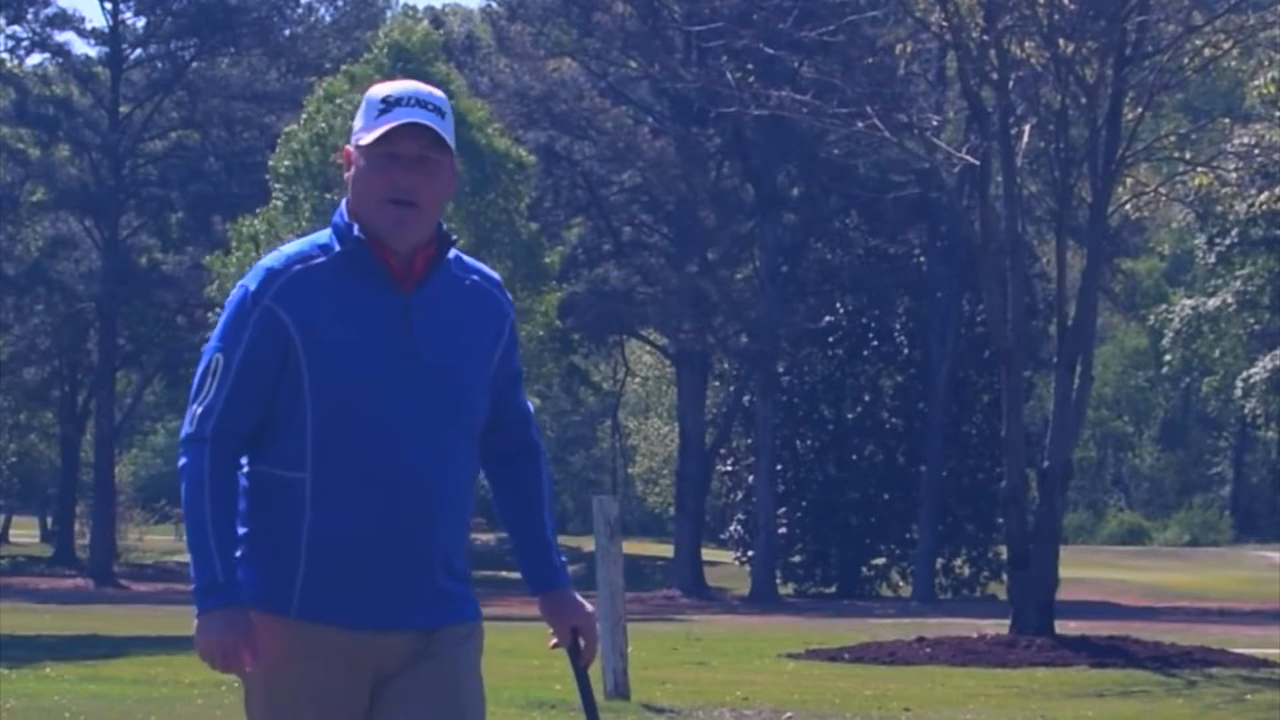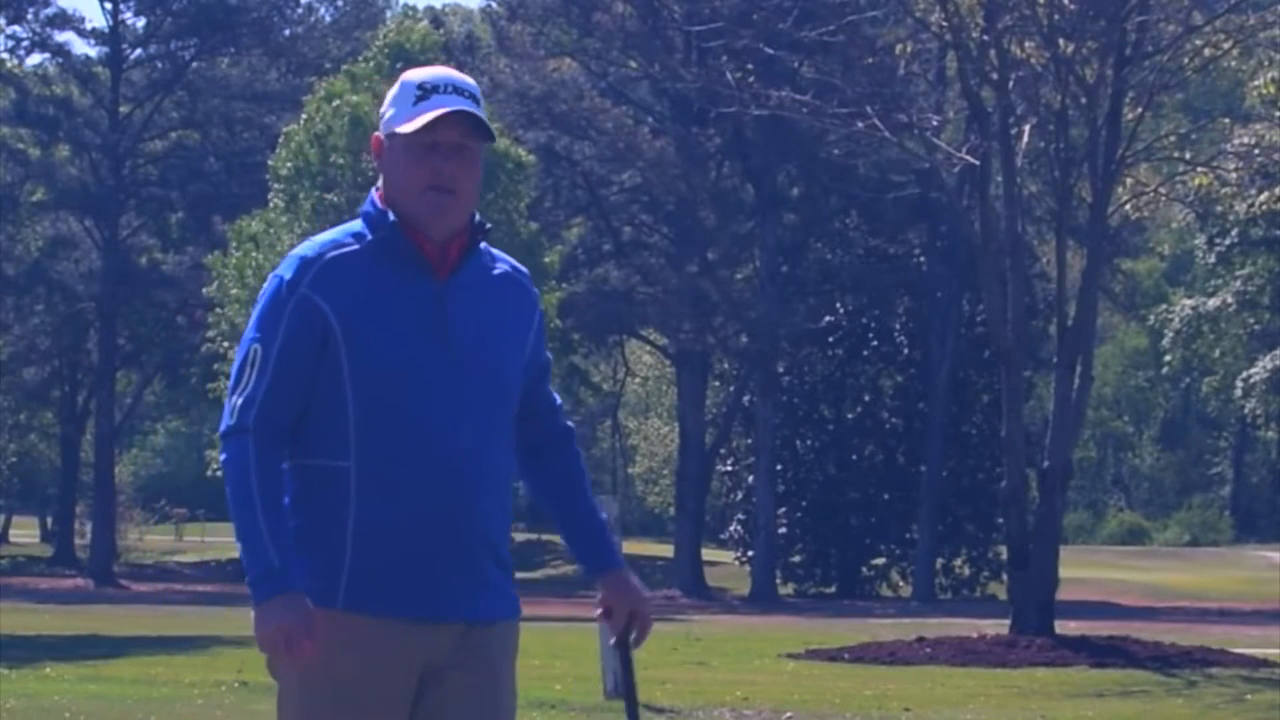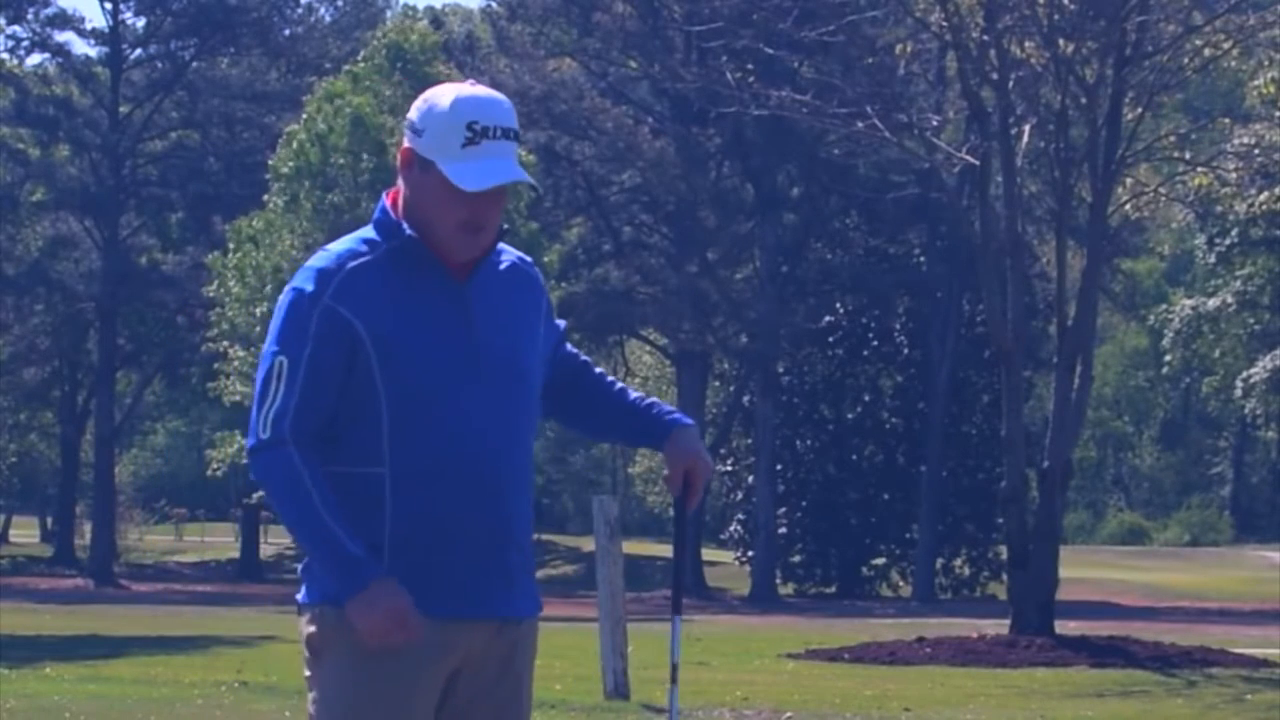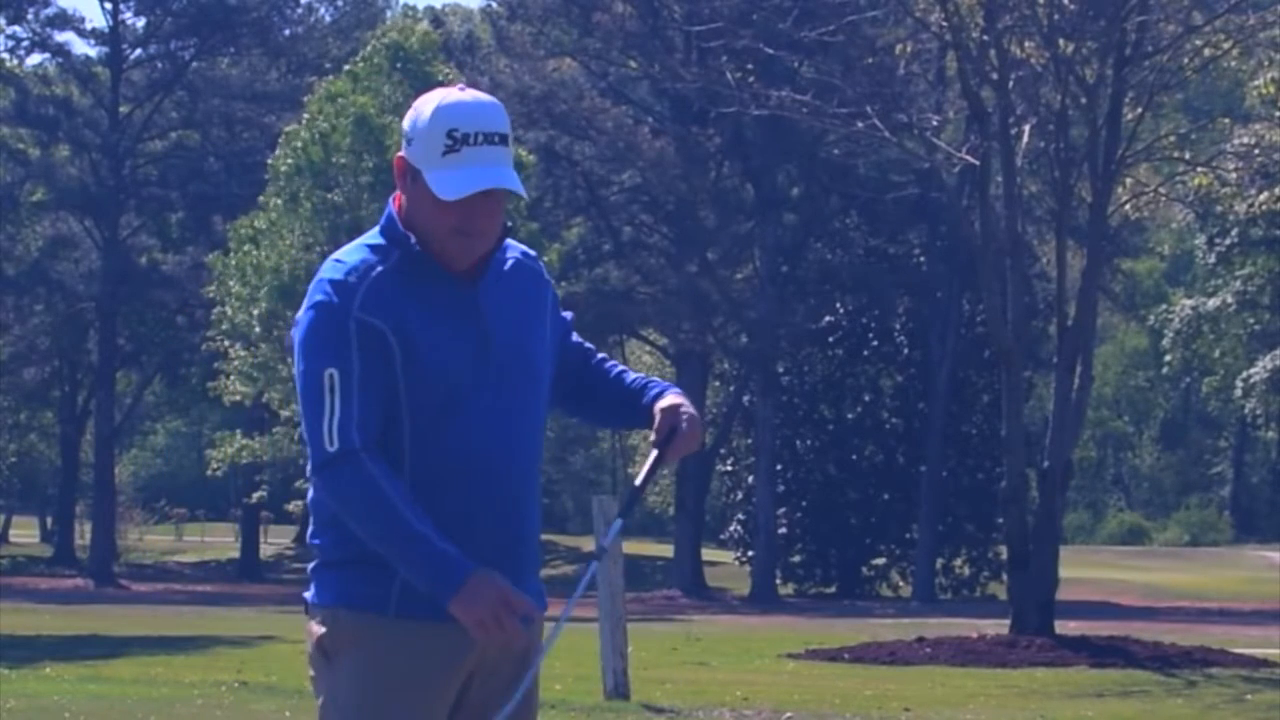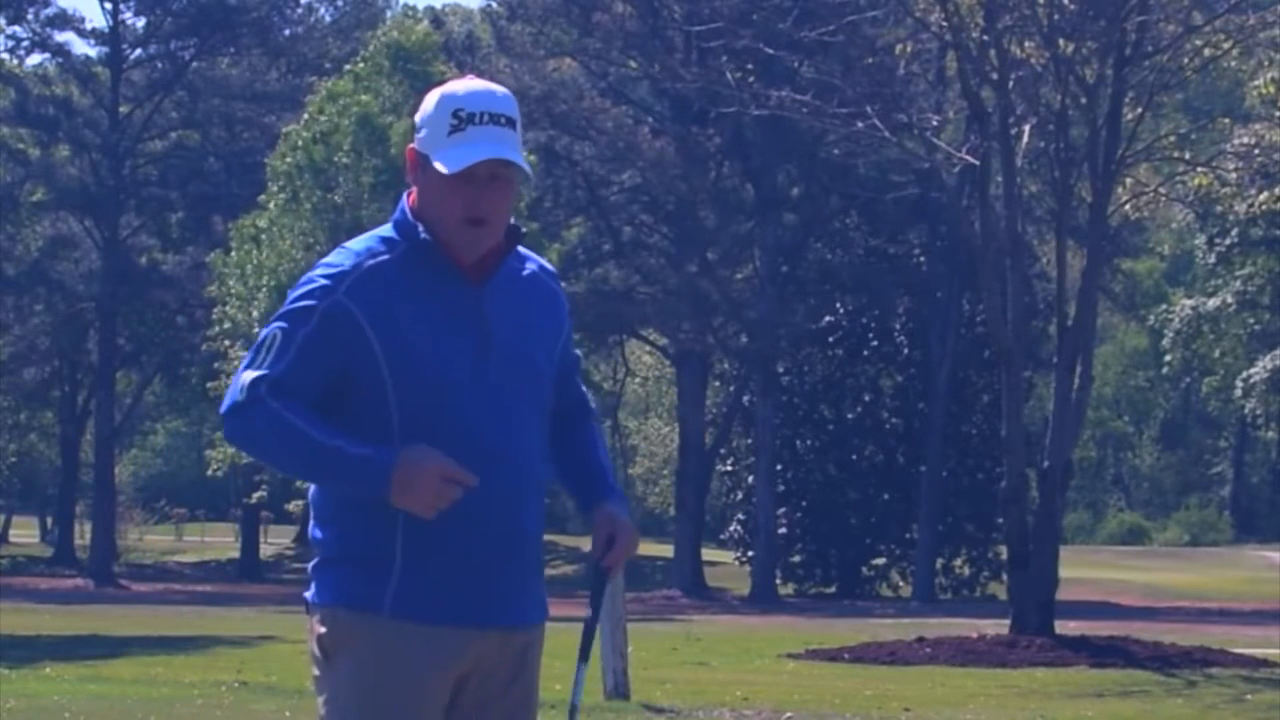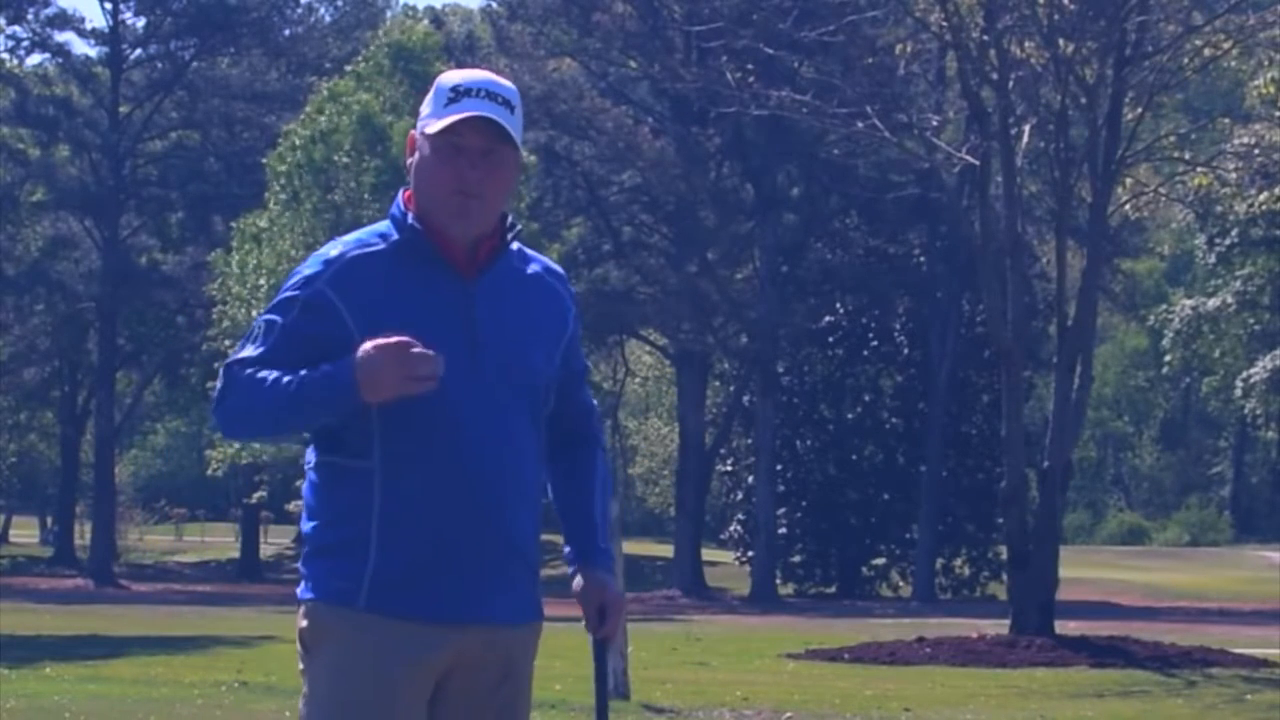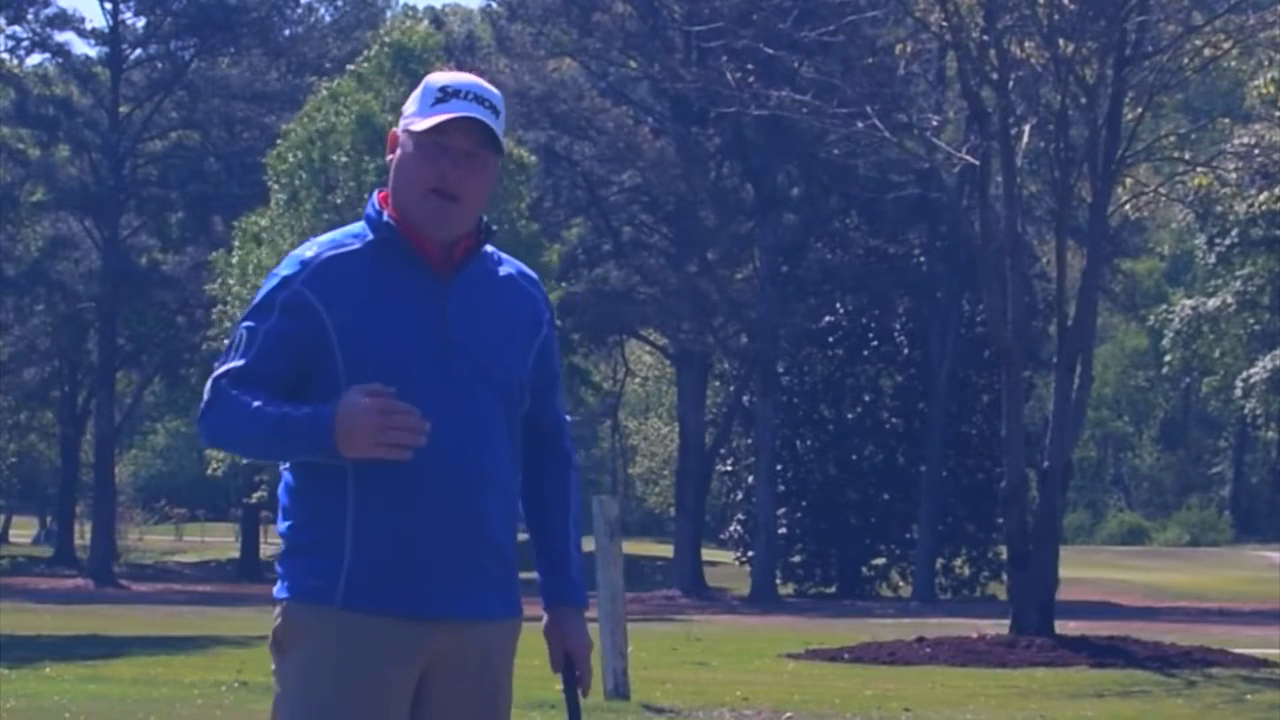
dt=0.4s
person 1, frame 1
left shoulder: (486, 301)
right shoulder: (283, 288)
left elbow: (514, 450)
right elbow: (209, 444)
left wrist: (550, 583)
right wrist: (217, 596)
left hip: (440, 628)
right hip: (300, 620)
person 1, frame 2
left shoulder: (512, 291)
right shoulder: (318, 278)
left elbow: (543, 439)
right elbow: (249, 434)
left wrist: (603, 561)
right wrist: (274, 585)
left hip: (481, 618)
right hip: (345, 613)
person 1, frame 3
left shoulder: (521, 282)
right shoulder: (335, 288)
left elbow: (566, 382)
right elbow: (277, 446)
left wrist: (663, 426)
right wrist: (357, 577)
left hip: (501, 612)
right hip: (373, 616)
person 1, frame 4
left shoulder: (525, 277)
right shoulder: (350, 295)
left elbow: (573, 369)
right elbow: (343, 465)
left wrist: (653, 396)
right wrist: (452, 578)
left hip: (506, 613)
right hip: (380, 616)
person 1, frame 5
left shoulder: (538, 288)
right shoulder: (351, 287)
left elbow: (567, 413)
right elbow: (250, 409)
left wrist: (602, 496)
right wrist: (380, 470)
left hip: (509, 616)
right hip: (382, 616)
person 1, frame 6
left shoulder: (546, 292)
right shoulder: (341, 276)
left elbow: (576, 434)
right elbow: (237, 399)
left wrist: (592, 557)
right wrist: (347, 386)
left hip: (504, 616)
right hip: (367, 610)
person 1, frame 7
left shoulder: (521, 296)
right shoulder: (317, 277)
left elbow: (547, 455)
right elbow: (223, 408)
left wrist: (566, 598)
right wrist: (329, 429)
left hip: (482, 615)
right hip: (343, 611)
